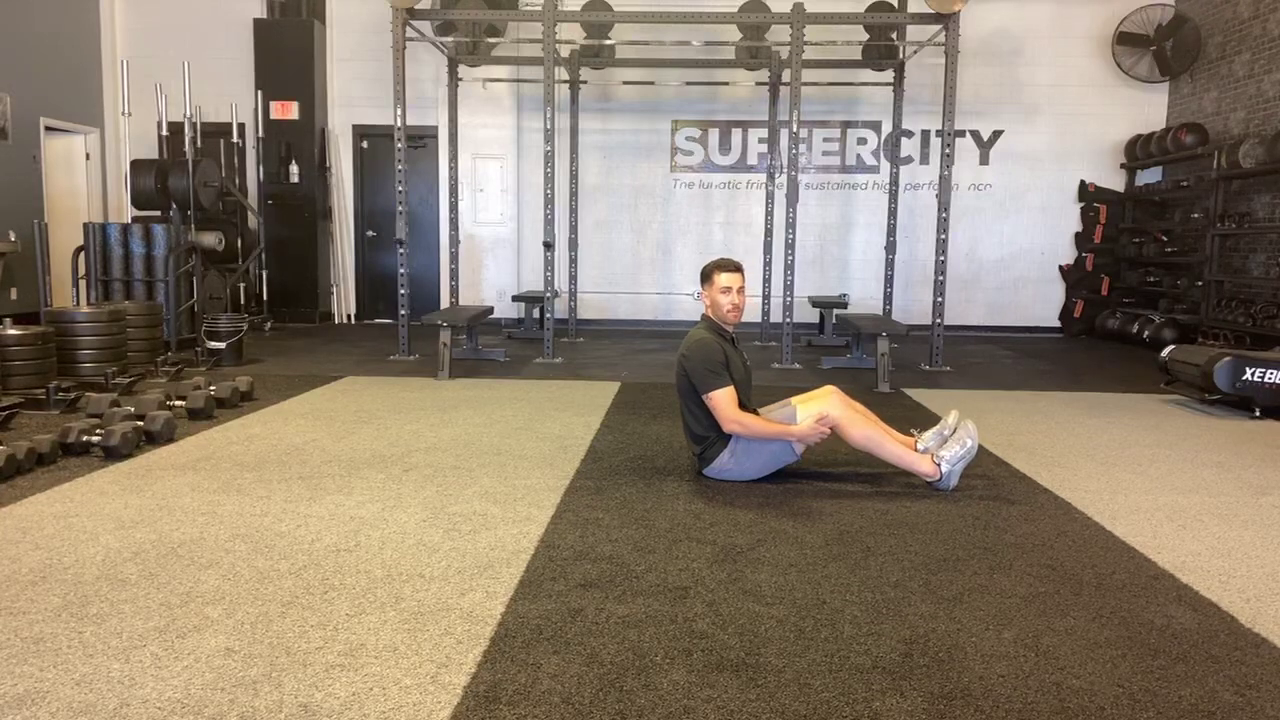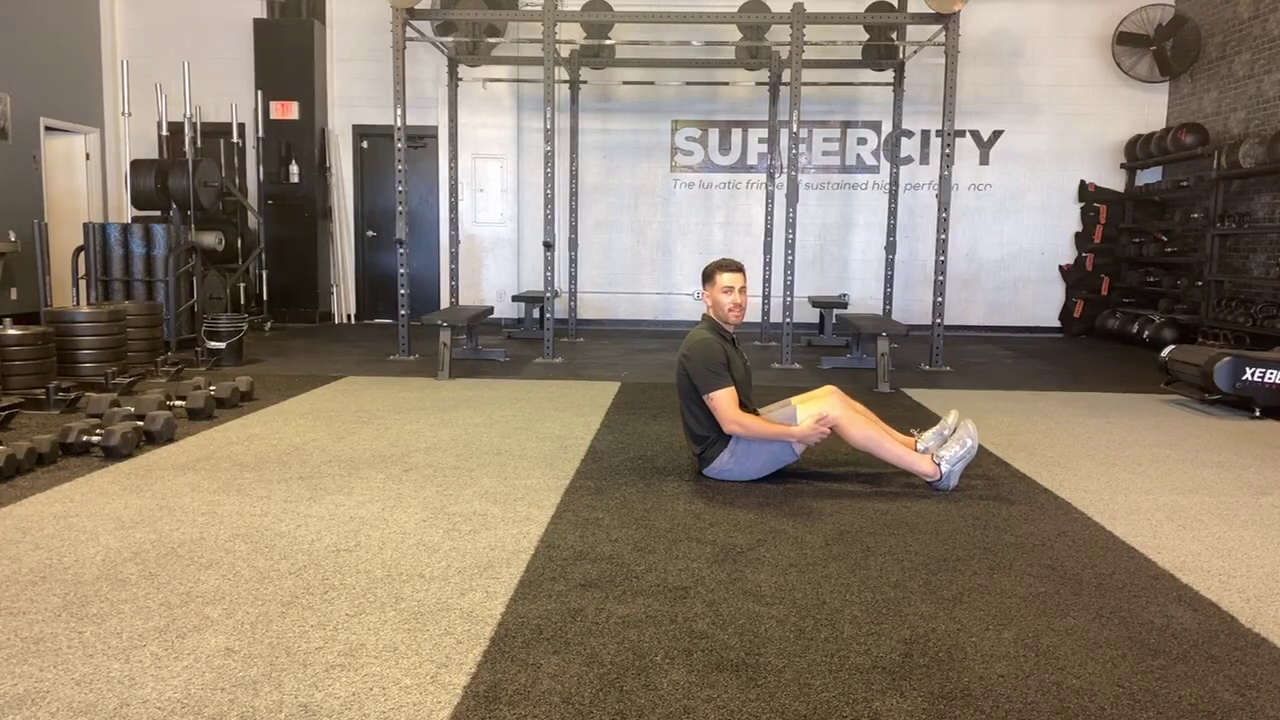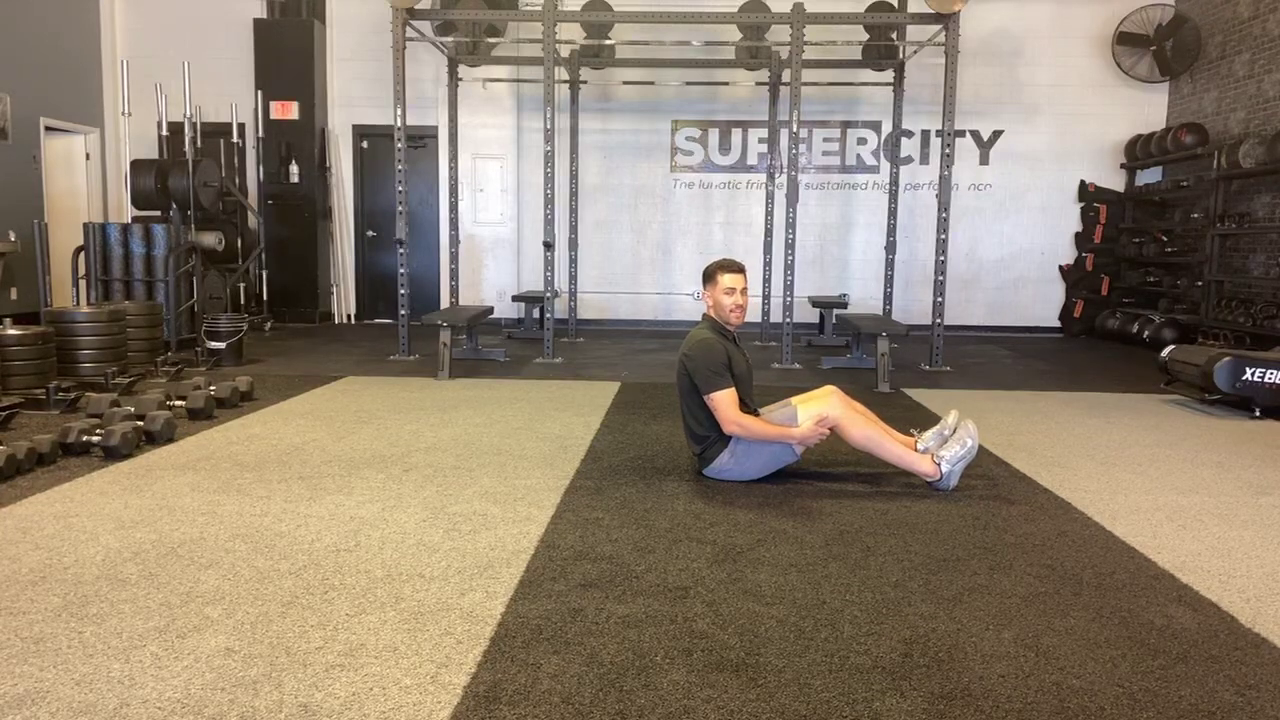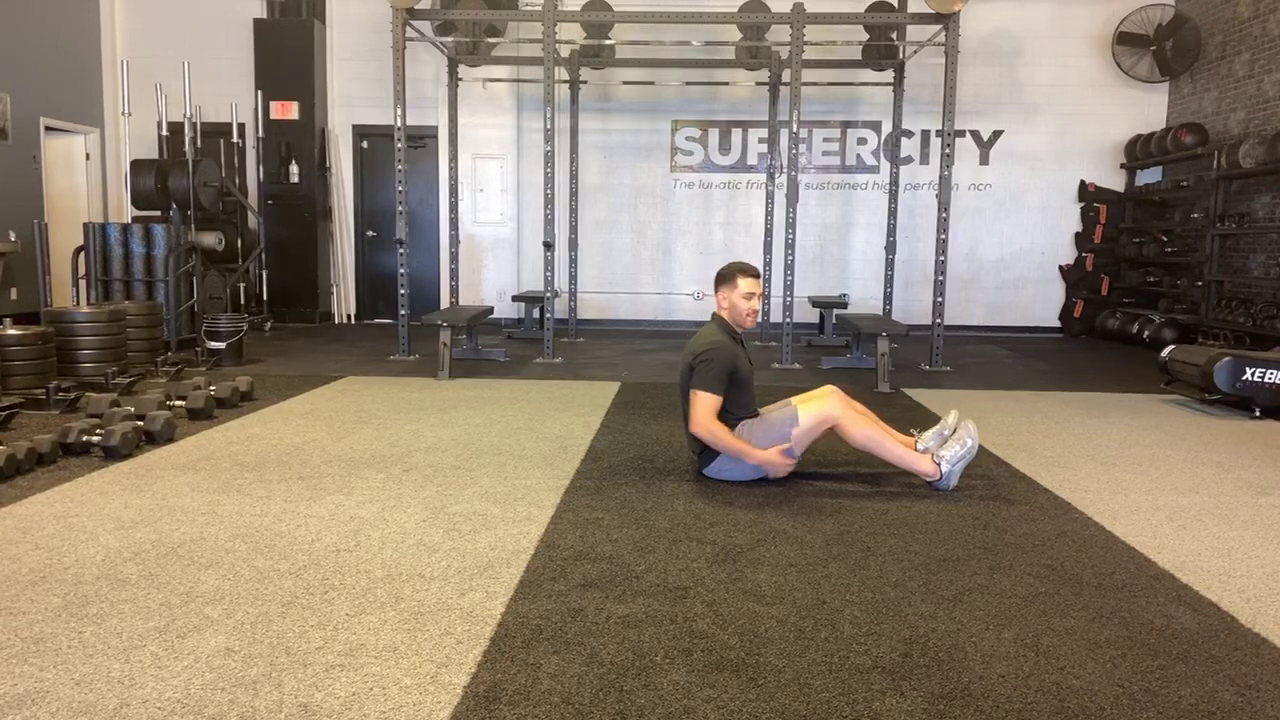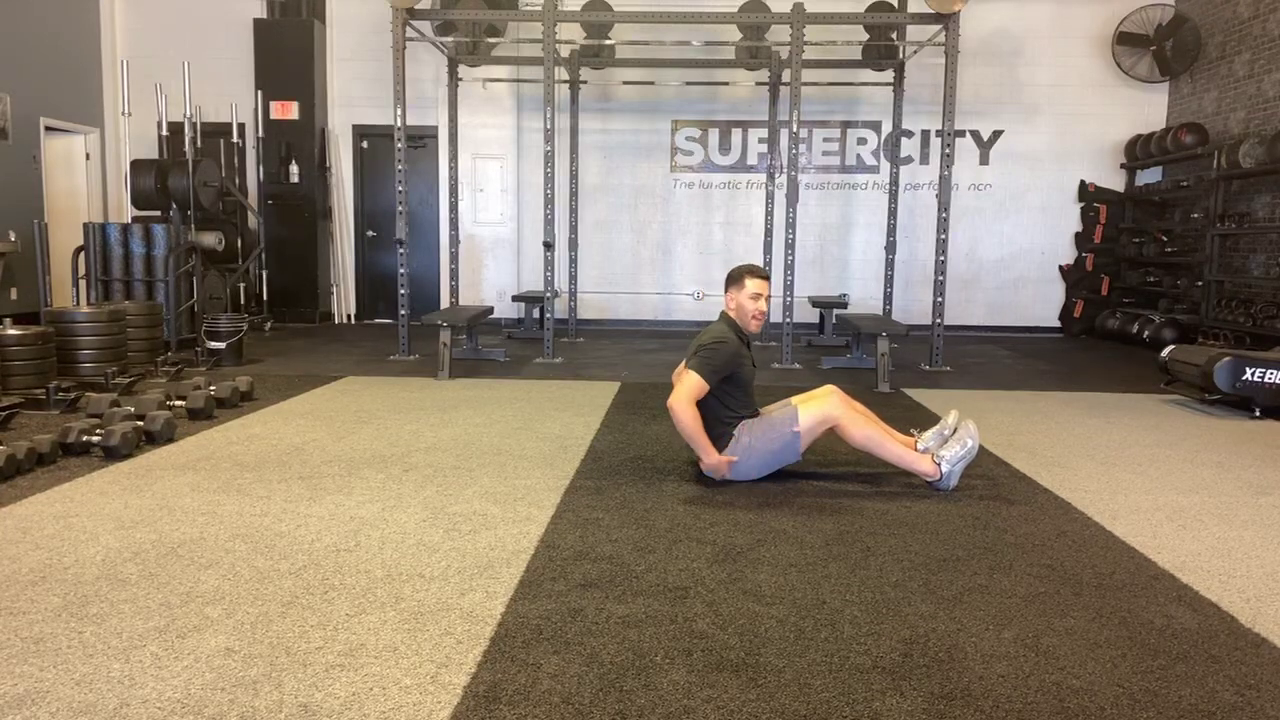
dt=0.3s
person 1, frame 1
left shoulder: (723, 338)
right shoulder: (704, 346)
right elbow: (731, 421)
left wrist: (795, 426)
right wrist: (797, 432)
left hip: (737, 441)
right hip: (726, 454)
left knee: (830, 395)
right knee: (832, 407)
left ankle: (915, 445)
right ankle: (932, 468)
person 1, frame 2
left shoulder: (722, 338)
right shoulder: (705, 346)
right elbow: (731, 422)
left wrist: (795, 425)
right wrist: (797, 433)
left hip: (737, 442)
right hip: (726, 454)
left knee: (830, 394)
right knee: (832, 408)
left ankle: (915, 445)
right ankle: (932, 469)
person 1, frame 3
left shoulder: (722, 337)
right shoulder: (707, 346)
right elbow: (731, 422)
left wrist: (793, 426)
right wrist: (796, 434)
left hip: (736, 441)
right hip: (726, 454)
left knee: (830, 394)
right knee: (831, 408)
left ankle: (916, 445)
right ankle: (933, 469)
person 1, frame 4
left shoulder: (723, 337)
right shoulder: (716, 347)
right elbow: (701, 424)
left wrist: (764, 443)
right wrist: (759, 458)
left hip: (739, 432)
right hip: (726, 456)
left knee: (831, 393)
right knee: (832, 408)
left ankle: (915, 446)
right ankle: (932, 469)
person 1, frame 5
left shoulder: (727, 335)
right shoulder: (723, 344)
left elbow: (679, 376)
right elbow: (678, 403)
right wrist: (709, 458)
left hip: (738, 433)
right hip: (730, 450)
left knee: (830, 393)
right knee: (833, 408)
left ankle: (914, 445)
right ankle: (933, 469)
